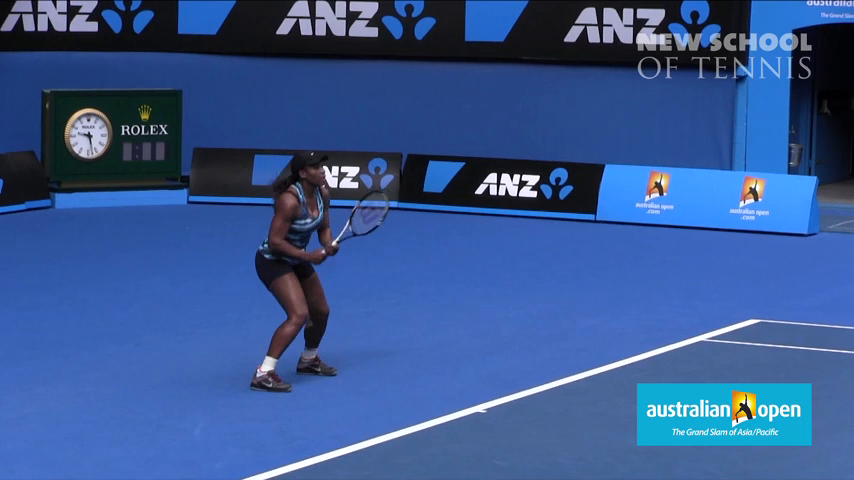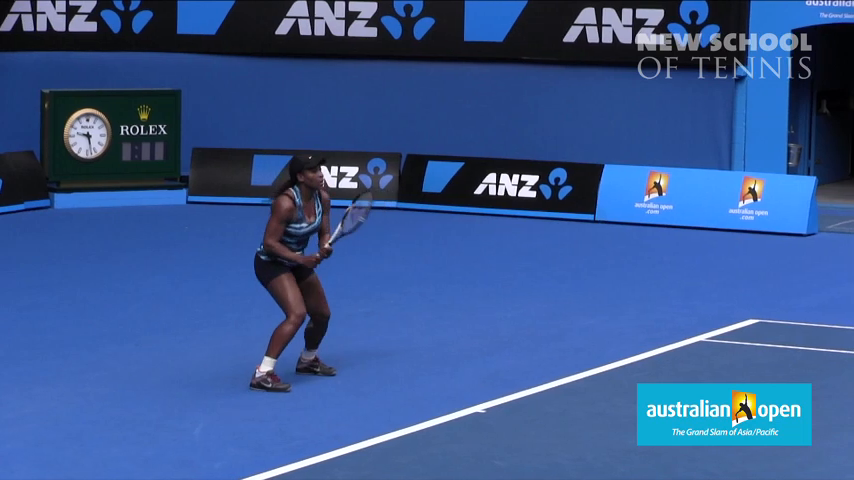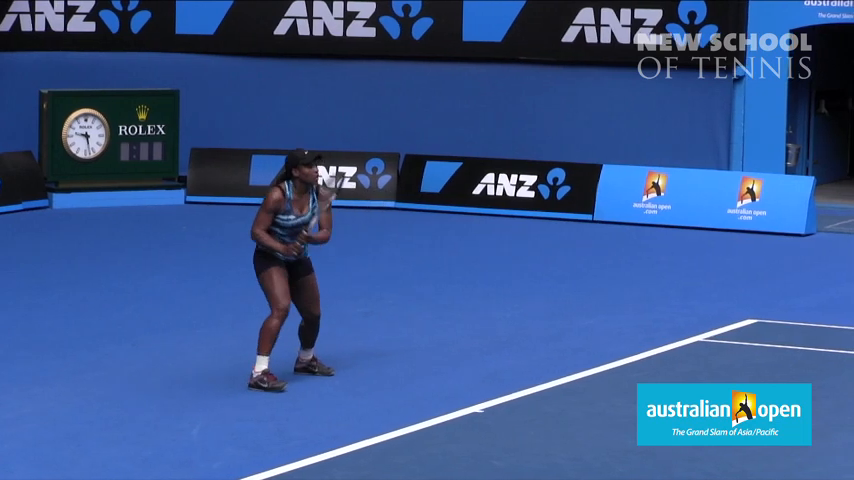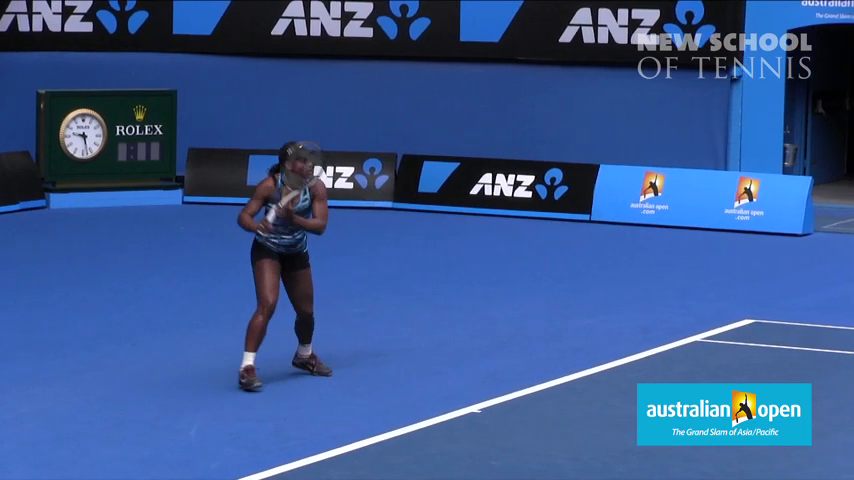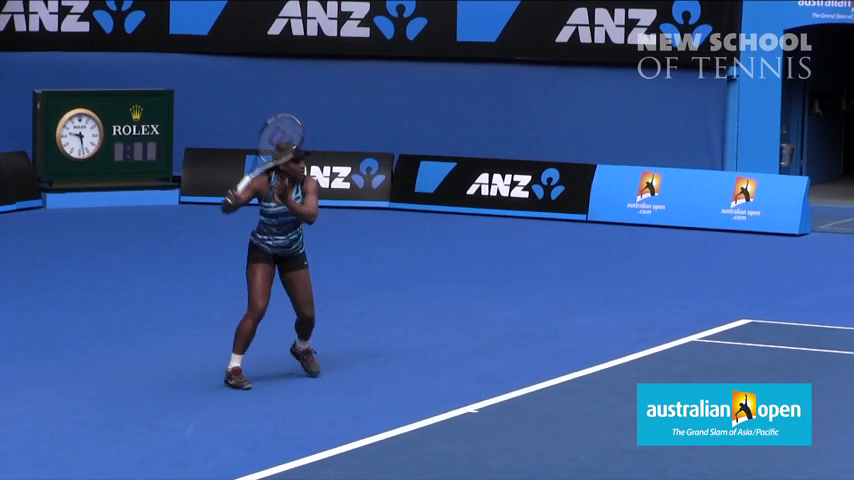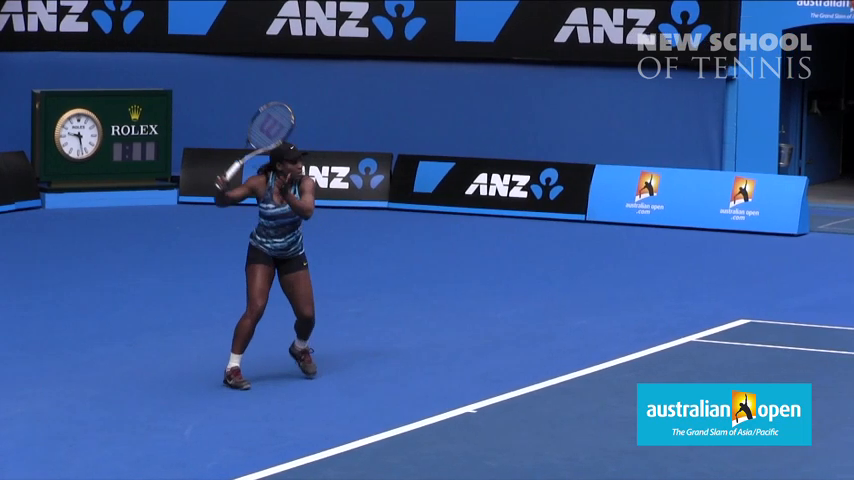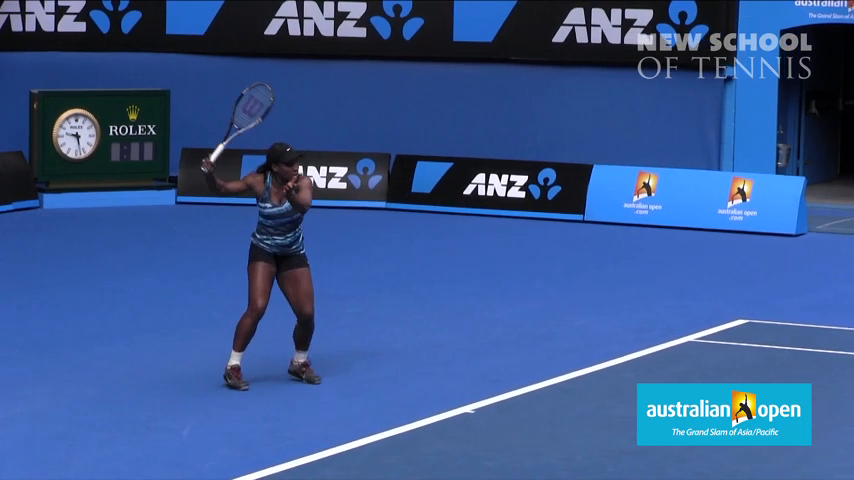
dt=0.7s
person 1, frame 1
left shoulder: (321, 193)
right shoulder: (290, 200)
left elbow: (323, 227)
right elbow: (274, 241)
left wrist: (329, 245)
right wrist: (308, 256)
left hip: (296, 261)
right hip: (273, 261)
left knee: (320, 312)
right knee: (299, 315)
left ankle: (308, 360)
right ankle: (264, 374)
person 1, frame 2
left shoulder: (323, 198)
right shoulder: (286, 203)
left elbow: (325, 233)
right elbow: (269, 242)
left wrist: (326, 248)
right wrist: (301, 259)
left hip: (299, 261)
right hip: (272, 262)
left knee: (322, 314)
right knee: (296, 314)
left ankle: (308, 360)
right ankle: (263, 374)
person 1, frame 3
left shoulder: (320, 195)
right shoulder: (277, 195)
left elbow: (326, 232)
right elbow: (256, 232)
left wrist: (310, 238)
right wrist: (283, 248)
left hip: (298, 259)
right hip: (270, 257)
left knee: (313, 315)
right knee: (281, 308)
left ankle: (305, 360)
right ankle: (259, 372)
person 1, frame 4
left shoulder: (316, 188)
right shoulder: (269, 186)
left elbow: (321, 225)
right elbow: (243, 216)
left wrist: (294, 219)
right wrist: (257, 226)
left hip: (296, 252)
right hip: (267, 250)
left knee: (306, 312)
right knee: (267, 305)
left ankle: (305, 356)
right ankle: (247, 366)
person 1, frame 5
left shoulder: (308, 184)
right shoulder: (263, 183)
left elbow: (311, 216)
right elbow: (227, 209)
left wrist: (287, 201)
right wrist: (231, 201)
left hip: (292, 252)
right hip: (262, 250)
left knee: (307, 314)
right knee: (257, 309)
left ankle: (302, 349)
right ankle: (234, 368)
person 1, frame 6
left shoulder: (305, 183)
right shoulder: (260, 183)
left elbow: (307, 212)
right elbow: (224, 200)
left wrist: (287, 196)
right wrist: (220, 190)
left hip: (293, 255)
right hip: (262, 252)
left knee: (307, 314)
right knee: (255, 309)
left ankle: (300, 349)
right ankle: (232, 368)
person 1, frame 7
left shoulder: (303, 182)
right shoulder: (259, 181)
left elbow: (304, 206)
right elbow: (222, 188)
left wrist: (290, 194)
right wrist: (210, 175)
left hip: (293, 254)
right hip: (263, 250)
left knee: (307, 313)
right knee: (257, 308)
left ankle: (299, 363)
right ankle: (233, 366)
